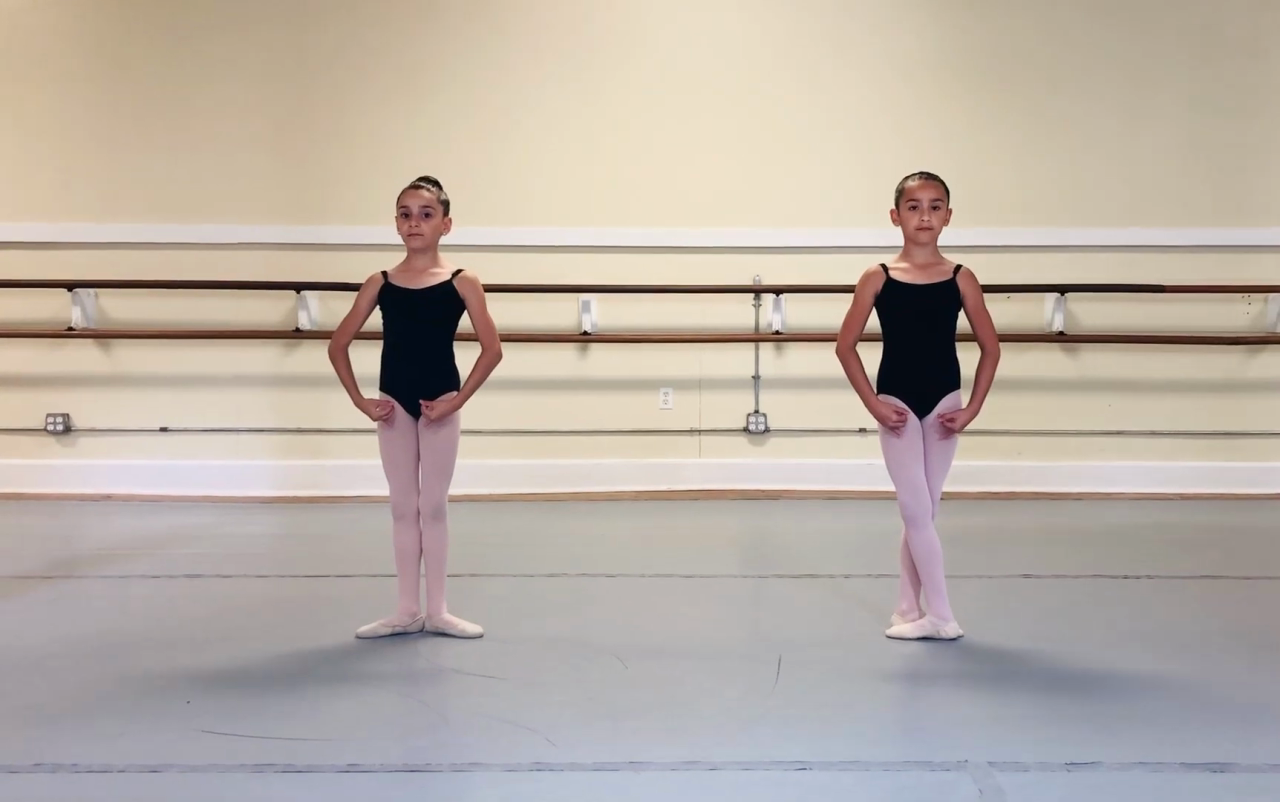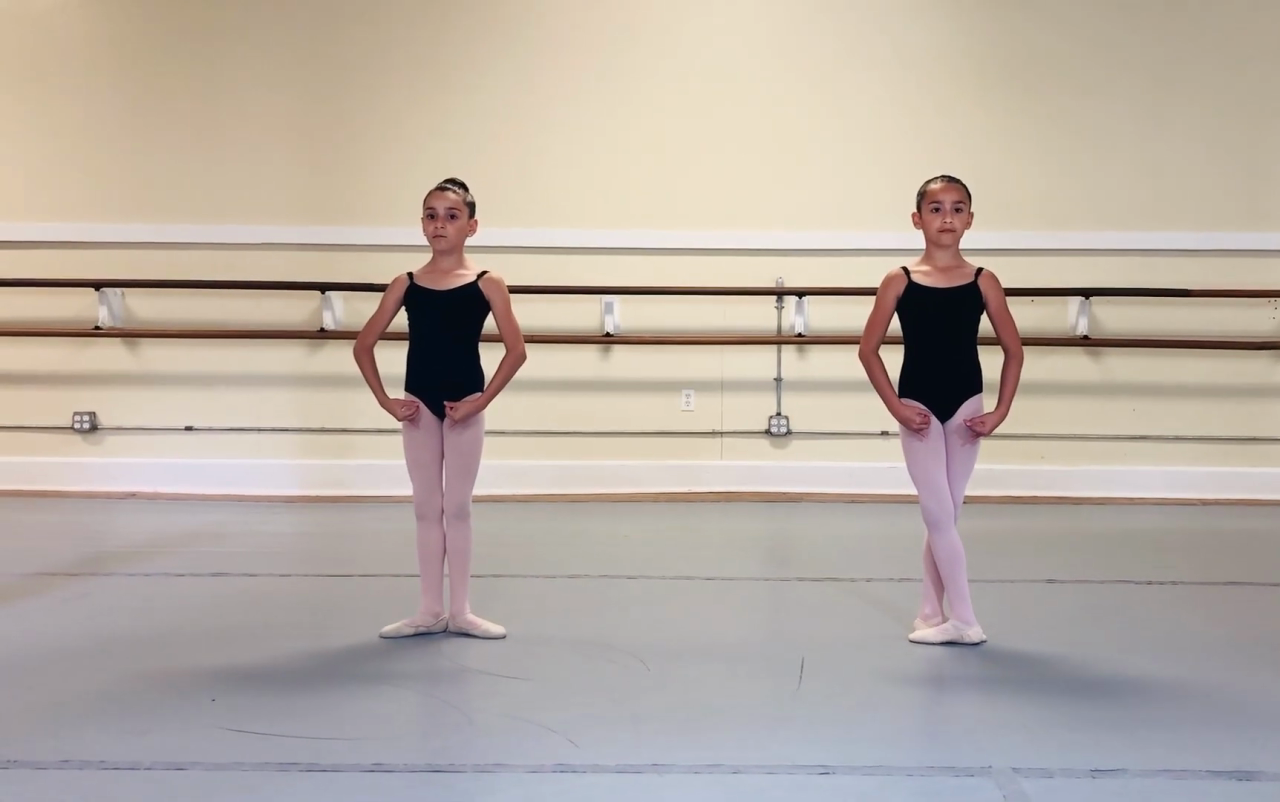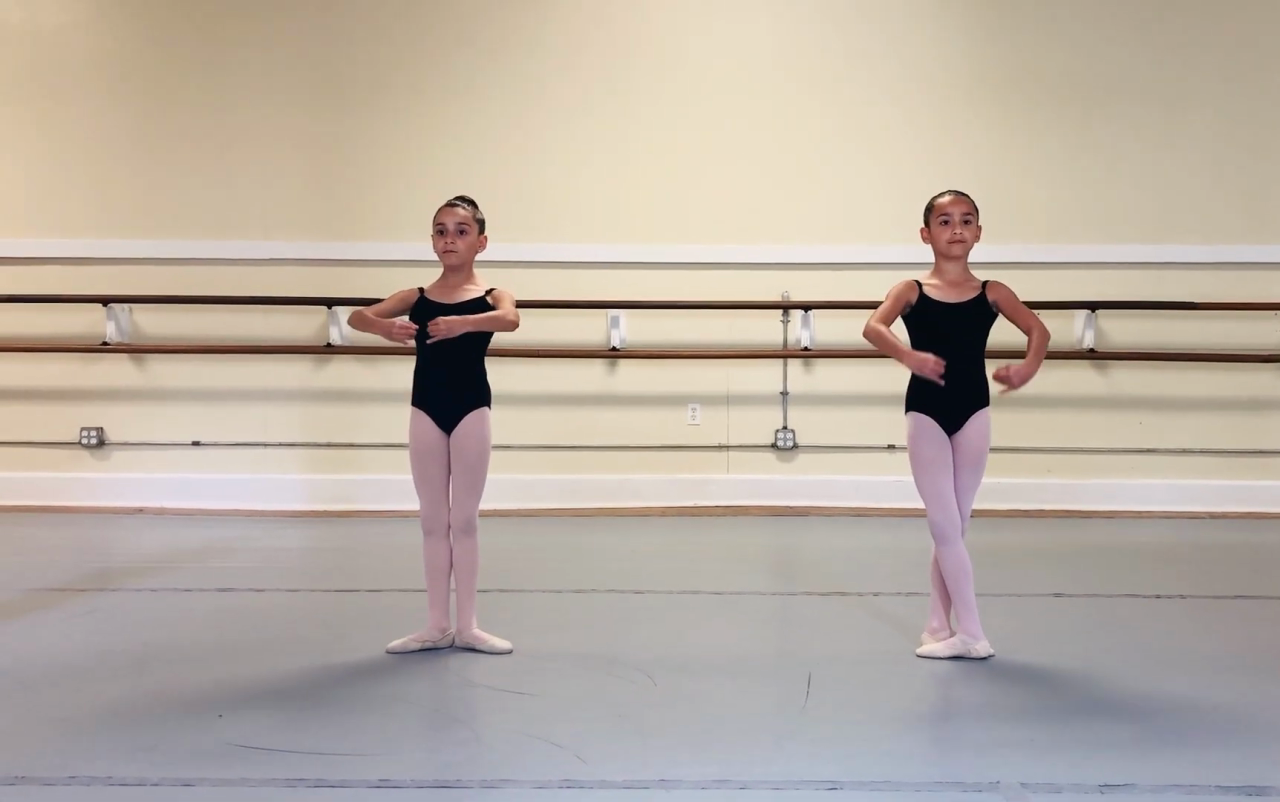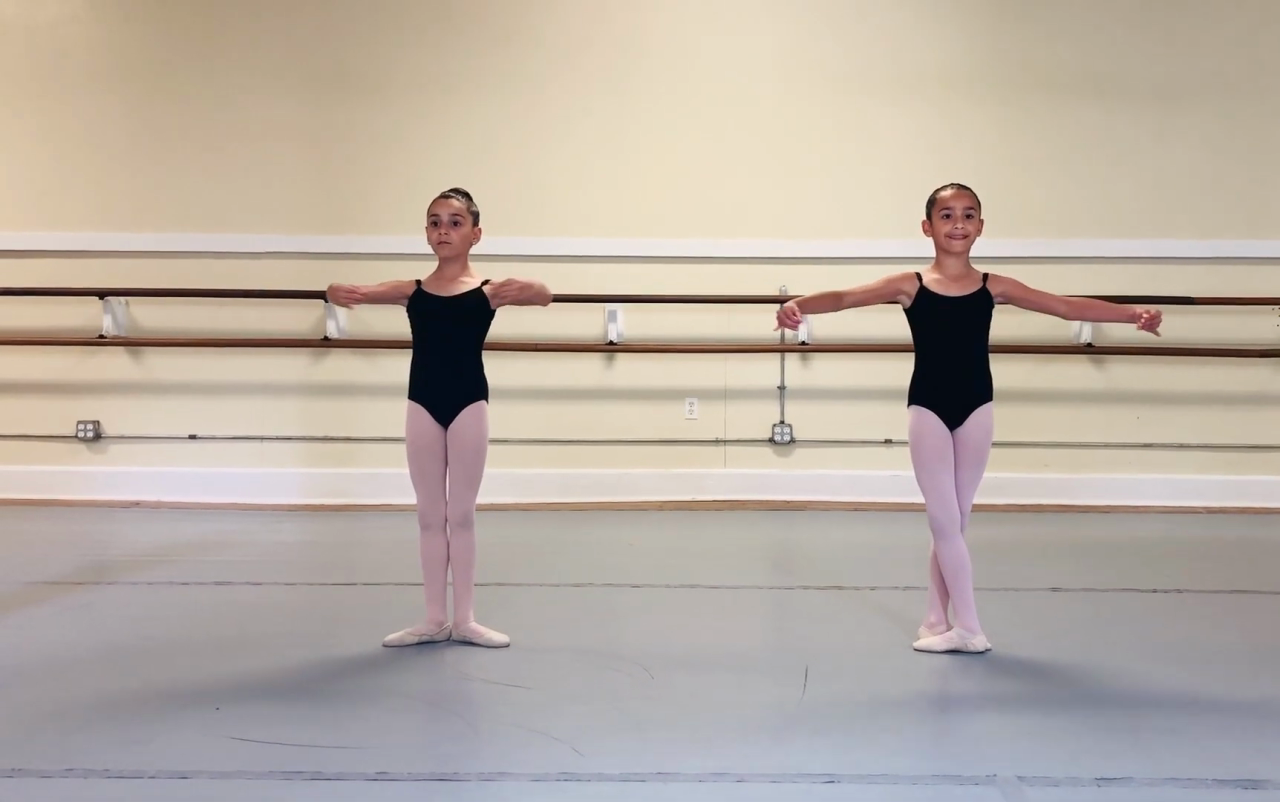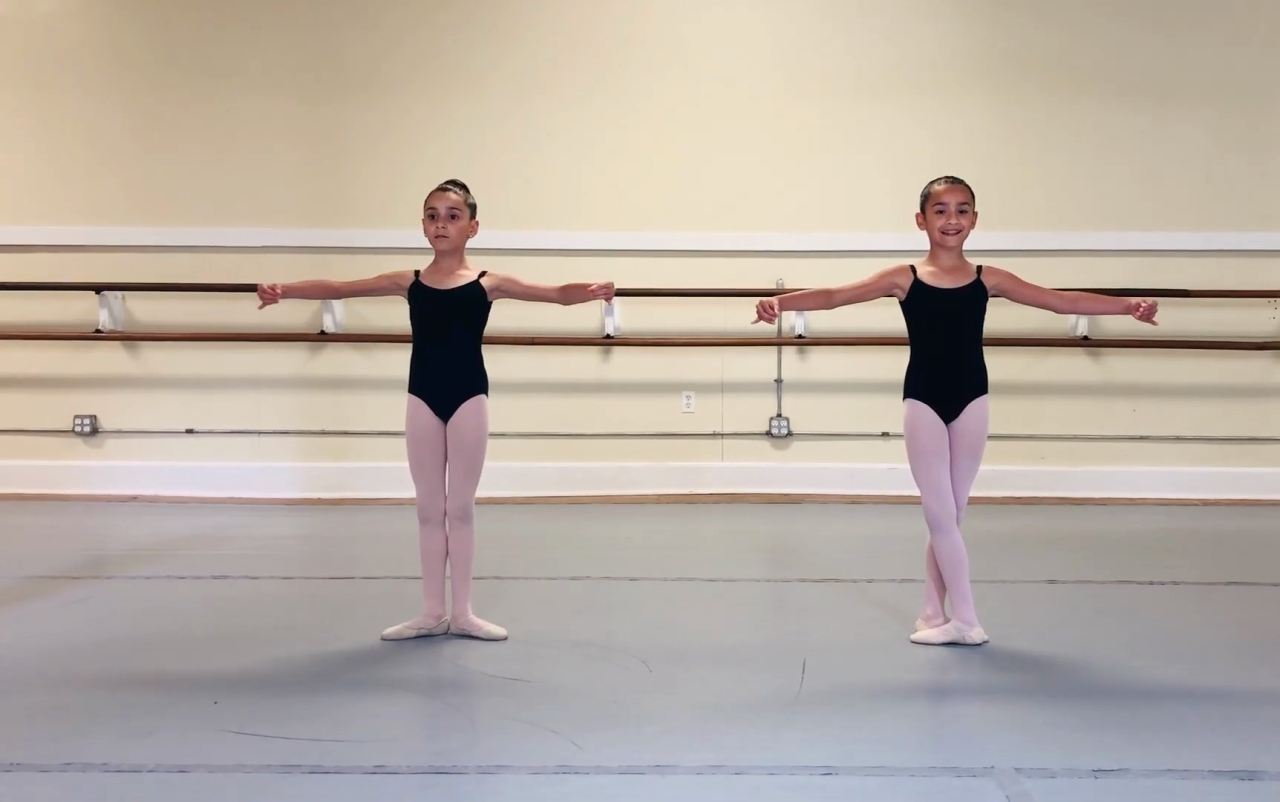
dt=1s
person 1, frame 1
left shoulder: (961, 278)
right shoulder: (877, 278)
left elbow: (990, 347)
right elbow: (846, 345)
left wrist: (972, 407)
right wrist: (873, 404)
left hip: (943, 402)
right hip: (897, 402)
left knee: (923, 513)
right knee: (916, 511)
left ankle: (907, 610)
right ankle: (940, 615)
person 1, frame 2
left shoulder: (983, 281)
right shoulder: (899, 281)
left elbow: (1013, 349)
right elbow: (868, 348)
left wrist: (1001, 410)
right wrist: (895, 407)
left hip: (965, 405)
right hip: (919, 406)
left knee: (946, 516)
right knee: (937, 515)
left ankle: (931, 614)
right ankle: (963, 619)
person 1, frame 3
left shoulder: (992, 293)
right shoulder: (911, 291)
left elbow: (1038, 330)
right elbow: (872, 328)
left wrist: (1028, 366)
right wrist: (908, 356)
left hip: (973, 414)
right hip: (926, 413)
left knee: (954, 527)
right knee: (944, 525)
left ankle: (939, 627)
right ankle: (970, 632)
person 1, frame 4
left shoulder: (994, 287)
right shoulder: (909, 285)
left elbow: (1065, 306)
right elbow: (843, 297)
left wrist: (1133, 313)
right wrist: (799, 305)
left hip: (976, 407)
right hip: (928, 407)
left knee: (954, 522)
right knee: (944, 521)
left ankle: (936, 621)
right ankle: (968, 627)
person 1, frame 5
left shoulder: (988, 279)
right shoulder: (904, 278)
left elbow: (1060, 300)
right elbow: (834, 296)
left wrist: (1128, 306)
right wrist: (780, 303)
left hip: (971, 400)
right hip: (923, 401)
left knee: (951, 515)
right knee: (940, 515)
left ankle: (934, 614)
right ankle: (965, 619)
person 2, frame 1
left shoulder: (462, 282)
right shoulder: (380, 284)
left elbow: (492, 349)
right elbow: (338, 345)
left wrist: (459, 400)
right wrist: (360, 401)
left hip: (439, 404)
right hip: (393, 405)
left knee: (434, 507)
right knee: (403, 507)
left ankle: (437, 610)
right ankle: (408, 610)
person 2, frame 2
left shoulder: (487, 284)
right shoulder: (405, 284)
left elbow: (516, 350)
right elbow: (363, 345)
left wrist: (483, 399)
right wrist: (385, 400)
left hip: (464, 405)
right hip: (418, 404)
left knee: (458, 507)
right knee: (426, 507)
left ankle: (460, 610)
right ankle: (430, 609)
person 2, frame 3
left shoulder: (492, 297)
right shoulder: (416, 297)
left elbow: (510, 319)
right elbow: (358, 316)
left wrist: (461, 323)
right wrist: (385, 326)
left hip: (471, 411)
right hip: (426, 412)
left knee: (464, 520)
right knee: (433, 521)
left ankle: (467, 625)
right ankle: (437, 624)
person 2, frame 4
left shoulder: (490, 290)
right shoulder: (410, 290)
left elbow: (542, 296)
right elbow: (342, 291)
left wrist: (525, 289)
right wrist: (342, 292)
left hip: (468, 404)
right hip: (422, 404)
left knee: (462, 514)
right knee: (429, 515)
left ankle: (464, 618)
right ankle: (434, 617)
person 2, frame 5
left shoulder: (488, 283)
right shoulder: (408, 282)
left elbow: (557, 294)
right elbow: (337, 287)
left wrist: (592, 291)
right wrist: (283, 289)
left hip: (469, 398)
right hip: (422, 398)
left knee: (461, 508)
right knee: (428, 508)
left ankle: (462, 612)
right ankle: (433, 611)
